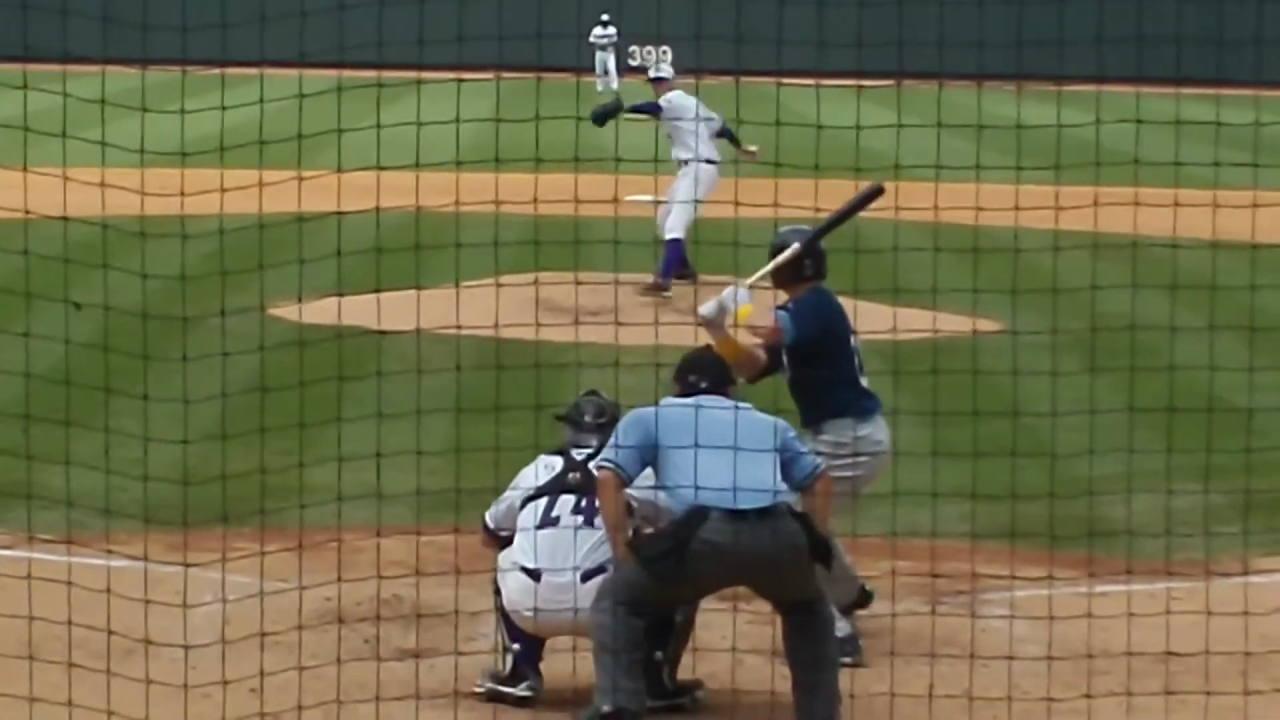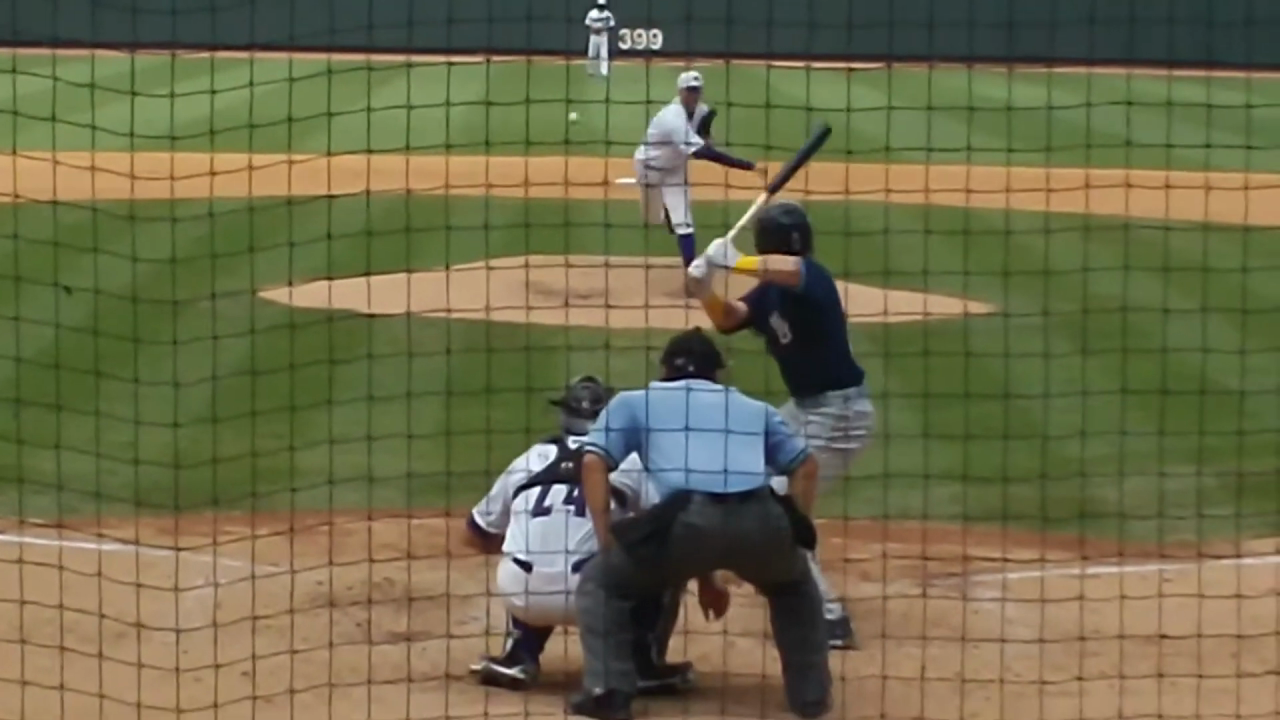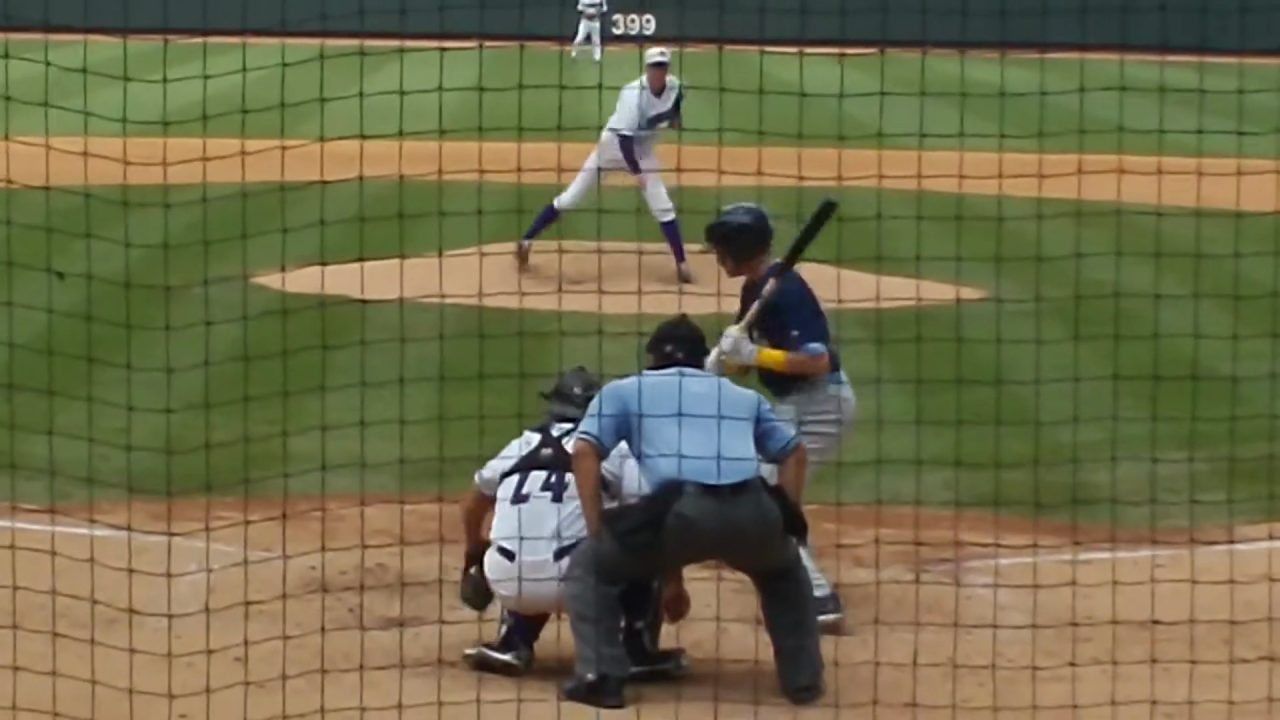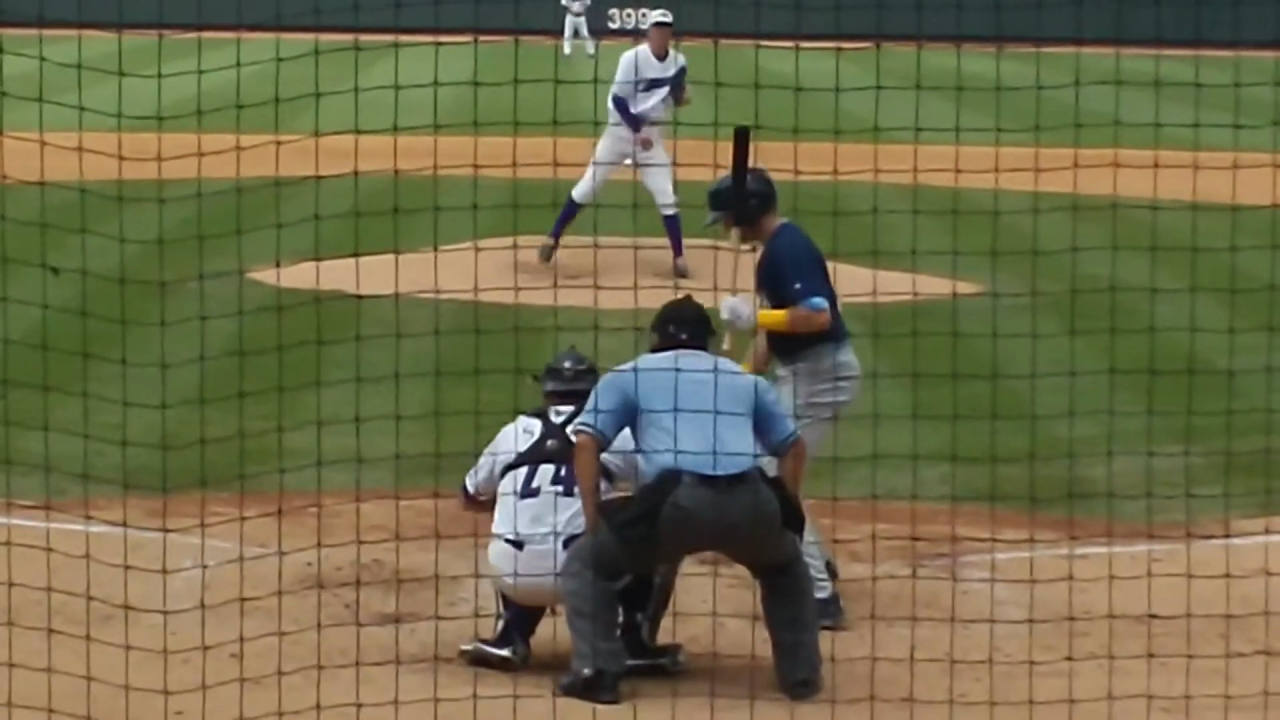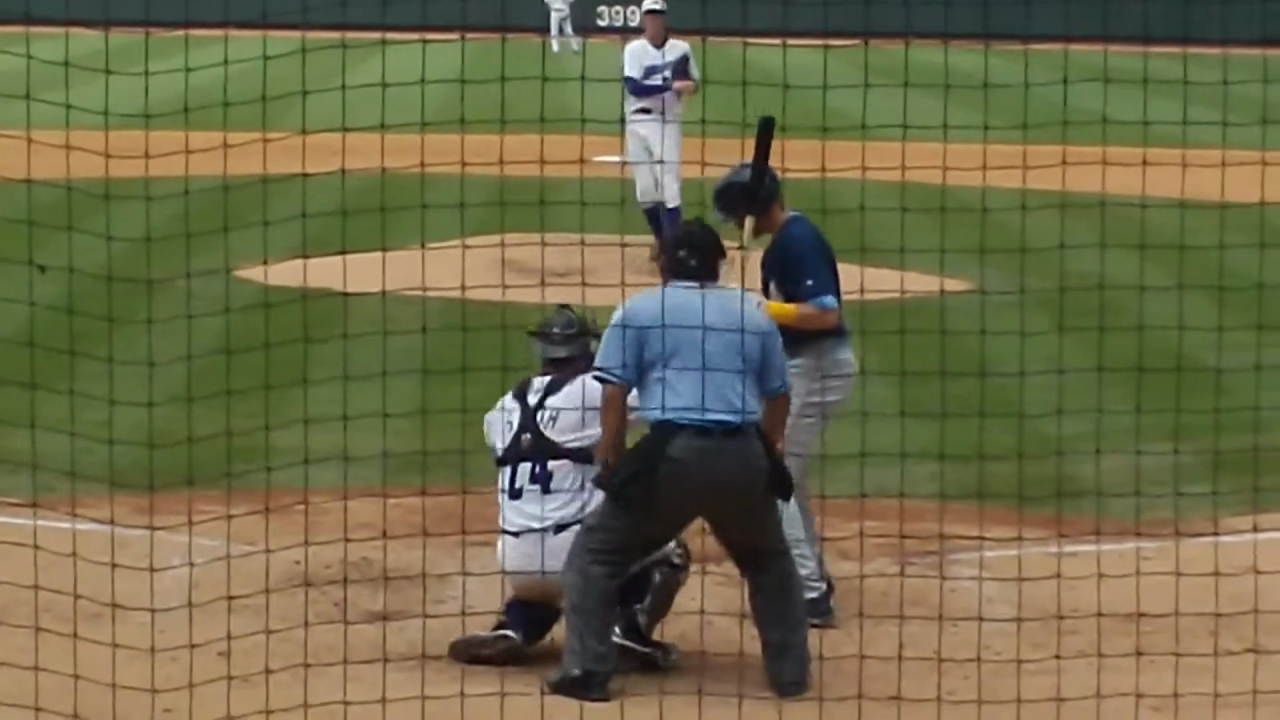
dt=0.4s
person 1, frame 1
left shoulder: (814, 303)
right shoulder: (810, 309)
left elbow: (772, 331)
right elbow: (753, 367)
right wrist: (718, 329)
left hip: (847, 441)
right hip: (851, 435)
left ankle: (839, 637)
right ankle: (847, 593)
person 1, frame 2
left shoulder: (805, 275)
right shoulder: (768, 290)
left elbow: (790, 271)
right elbow: (727, 320)
left wrist: (734, 261)
right wrist: (705, 288)
left hip: (836, 413)
right hip: (804, 407)
left ankle: (830, 620)
person 1, frame 3
left shoulder: (783, 290)
right shoulder: (752, 291)
left elbow: (817, 362)
right elbow: (746, 360)
left wrist: (753, 356)
right wrist: (727, 358)
left hip: (816, 406)
right hip: (798, 404)
left ankle: (817, 598)
person 1, frame 4
left shoulder: (789, 247)
right shoulder: (770, 255)
left elbow: (818, 316)
left wrist: (752, 316)
right wrist: (744, 377)
left hip: (820, 372)
right hip: (799, 372)
right knee: (774, 473)
left ankle: (821, 598)
right ankle: (815, 565)
person 1, frame 5
left shoulder: (800, 241)
right shoulder: (781, 244)
left elbow: (826, 315)
left wrist: (758, 307)
left hip: (816, 369)
right hip: (804, 366)
right knee: (787, 474)
left ankle: (810, 597)
right ankle: (812, 578)
person 2, frame 1
left shoulder: (648, 418)
right shoulder: (768, 423)
left elbow: (608, 479)
right elbow: (819, 483)
left wrist: (623, 558)
right wrist: (806, 549)
left hip: (708, 536)
right hip: (779, 538)
left knee: (617, 599)
right knee: (808, 605)
person 2, frame 2
left shoulder: (633, 401)
right shoulder: (754, 407)
left elbow: (594, 463)
right elbow: (805, 466)
left wrist: (608, 543)
right wrist: (790, 531)
left hip: (691, 521)
right hip: (761, 522)
left knee: (601, 582)
right knee: (795, 588)
person 2, frame 3
left shoulder: (623, 391)
right shoulder: (743, 395)
left elbow: (584, 451)
right elbow: (794, 453)
left wrist: (597, 532)
right wrist: (781, 522)
left hip: (684, 511)
right hip: (752, 513)
left knee: (589, 568)
right knee: (786, 572)
left ankle: (600, 677)
right ankle: (803, 679)
person 2, frame 4
left shoulder: (630, 373)
right shoulder: (745, 377)
left elbow: (587, 443)
right elbow: (793, 449)
left wrist: (593, 521)
right wrist: (781, 515)
left hip: (679, 501)
right hip: (749, 502)
left knee: (586, 562)
right knee: (786, 566)
left ankle: (596, 673)
right ankle: (801, 675)
person 2, frame 5
left shoulder: (638, 309)
right shoulder: (755, 316)
left elbow: (613, 395)
right elbow: (778, 399)
left wrist: (612, 465)
right wrist: (758, 456)
left hip: (672, 453)
right hip: (743, 455)
left knee: (597, 553)
right knee: (769, 561)
left ankle: (585, 671)
right ankle: (790, 670)
person 3, frame 1
left shoulder: (537, 469)
left elbow: (492, 535)
left hip: (526, 606)
left knee: (509, 565)
left ankle: (520, 673)
right ankle: (656, 681)
person 3, frame 2
left shoulder: (528, 460)
right shoulder: (628, 460)
left elbow: (476, 536)
left hip: (520, 594)
left ankle: (518, 657)
right ankle: (646, 664)
person 3, frame 3
left shoulder: (519, 446)
right shoulder: (614, 448)
left elbow: (478, 495)
left wrist: (474, 549)
left hip: (508, 583)
left ankle: (512, 643)
right ankle: (639, 650)
person 3, frame 4
left shoulder: (514, 431)
right shoulder: (615, 429)
left elbow: (472, 498)
left hip: (513, 572)
left ankle: (508, 640)
right ankle: (635, 645)
person 3, frame 5
left shoulder: (510, 401)
right shoulder: (590, 389)
left elbow: (492, 428)
left hip: (518, 558)
left knee: (535, 607)
right knee: (671, 555)
left ankle: (510, 632)
right ankle: (631, 626)
person 4, frame 1
left shoulder: (673, 99)
right shoulder: (689, 103)
left elbow: (654, 108)
right elbow: (719, 127)
left wrist: (627, 107)
right wrist: (740, 147)
left hip: (699, 172)
right hip: (693, 172)
left knee: (674, 225)
right knee: (664, 221)
left ankle: (662, 281)
right ankle: (683, 269)
person 4, frame 2
left shoulder: (699, 109)
right shoulder: (672, 119)
right elbow: (703, 152)
right wrist: (749, 165)
left hip: (674, 170)
right hip: (649, 169)
left knee: (683, 223)
right knee: (654, 219)
right ankle: (666, 213)
person 4, frame 3
left shoulder: (674, 86)
right shoulder: (634, 93)
right elbow: (623, 137)
left wrist: (674, 119)
right wrist: (637, 172)
left hip: (642, 151)
right hip: (613, 149)
left knee: (663, 207)
right knee: (572, 198)
left ankle: (681, 262)
right ankle: (527, 240)
person 4, frame 4
left shoulder: (679, 62)
right shoulder: (633, 57)
left elbow: (675, 95)
right elbow: (617, 99)
left wrist: (681, 98)
right wrist: (638, 129)
left hip: (652, 134)
right hip: (621, 130)
left knee: (666, 197)
right knee: (586, 188)
left ankle: (678, 257)
right ankle: (554, 237)
person 4, frame 5
left shoulder: (681, 48)
right shoulder: (633, 49)
left elbow: (693, 83)
right elbow: (632, 86)
left wrist: (690, 86)
right wrist: (669, 88)
left hip: (667, 124)
right hip: (637, 123)
left knee: (670, 188)
right knee: (645, 190)
right ankle: (661, 240)
